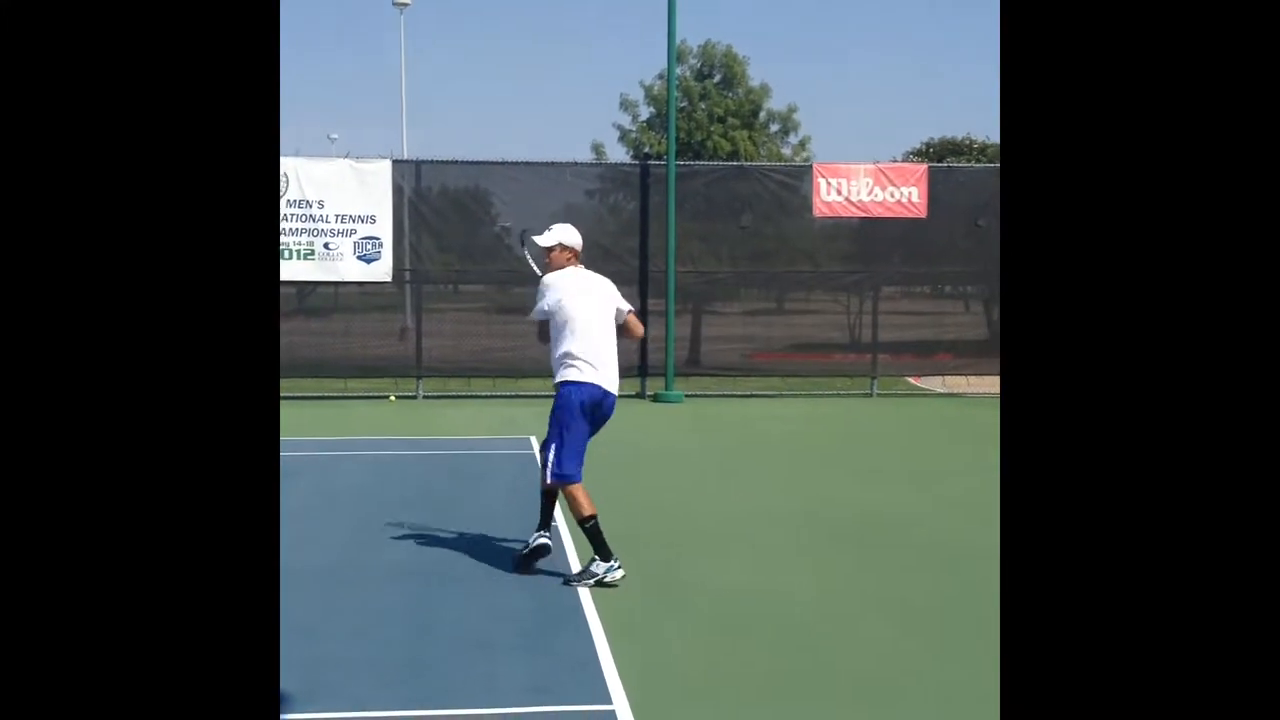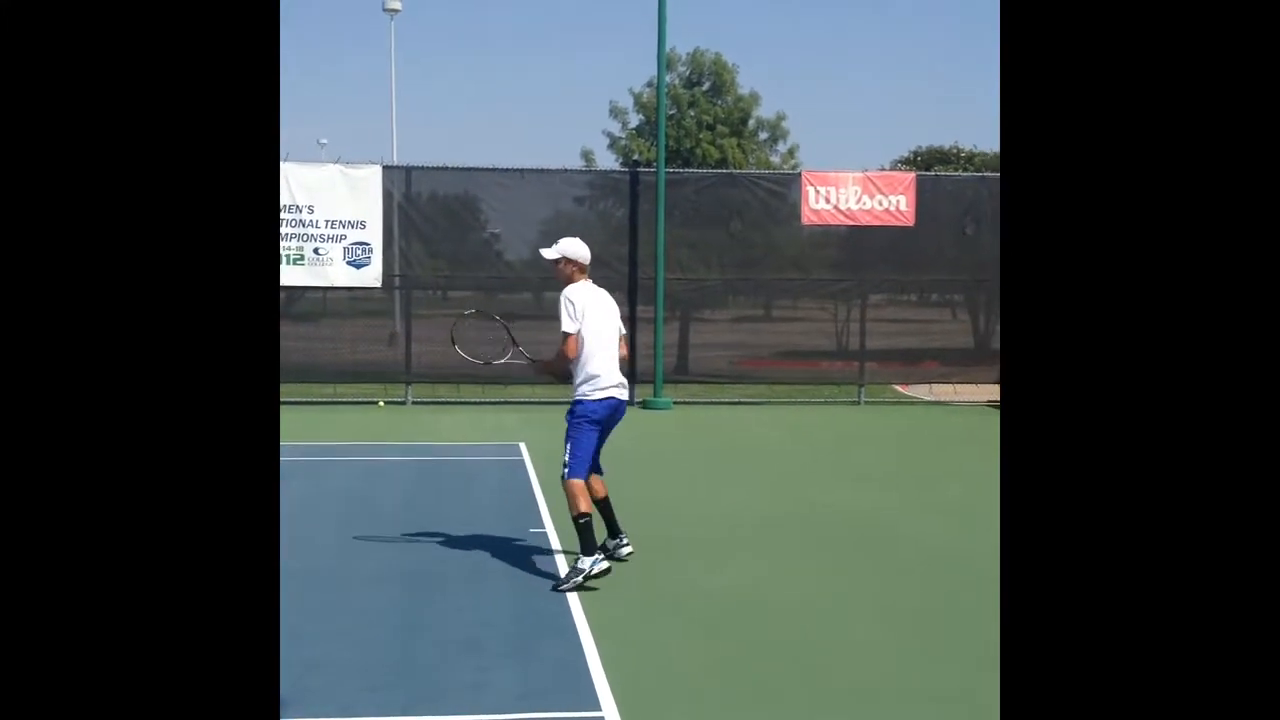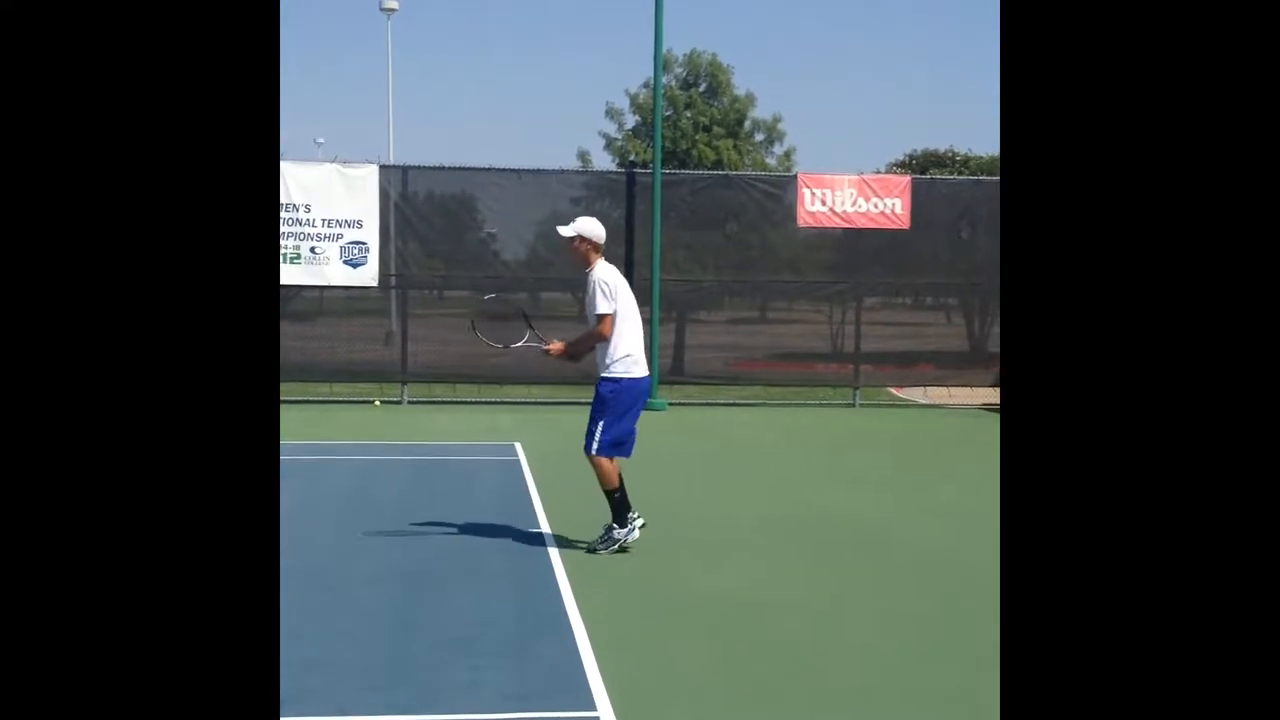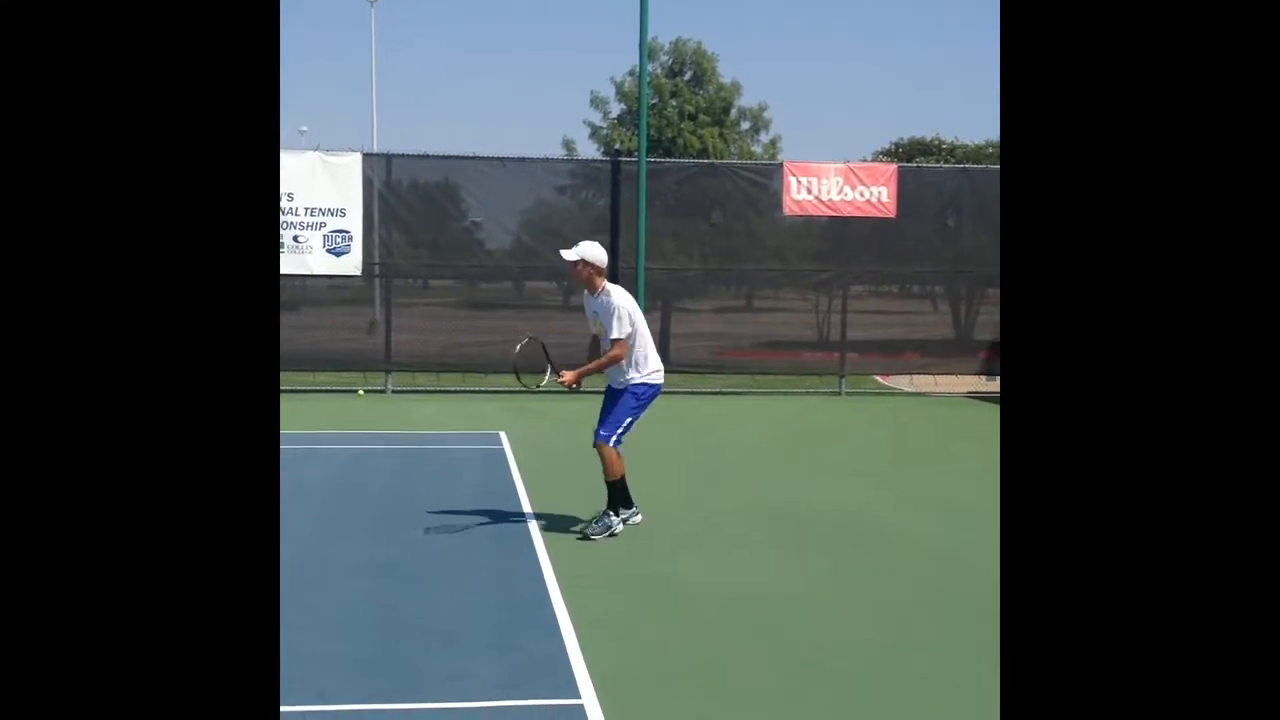
dt=0.3s
person 1, frame 1
left shoulder: (551, 281)
right shoulder: (605, 284)
left elbow: (543, 332)
right elbow: (637, 331)
left hip: (575, 385)
right hip: (607, 390)
left knee: (563, 476)
right knee: (553, 458)
left ankle: (606, 560)
right ankle: (543, 534)
person 1, frame 2
left shoulder: (571, 295)
right shoulder: (606, 298)
left elbow: (569, 352)
right elbow: (623, 351)
left wrist: (546, 366)
left hip: (591, 398)
right hip: (617, 395)
left knee: (573, 477)
right knee: (587, 467)
left ankle: (590, 557)
right ankle: (616, 538)
person 1, frame 3
left shoulder: (600, 277)
right shoulder: (605, 274)
left elbow: (604, 330)
left wrist: (566, 348)
right wrist: (575, 348)
left hip: (620, 377)
right hip: (630, 375)
left knee: (597, 450)
right knee: (609, 448)
left ankle: (621, 525)
right ankle: (625, 517)
person 1, frame 4
left shoulder: (617, 301)
right shoulder: (590, 297)
left elbow: (617, 352)
left wrist: (579, 373)
right wrist: (585, 368)
left hip: (643, 381)
right hip: (620, 381)
left knee: (605, 439)
right knee: (608, 442)
left ankle: (613, 514)
right ankle: (627, 508)
